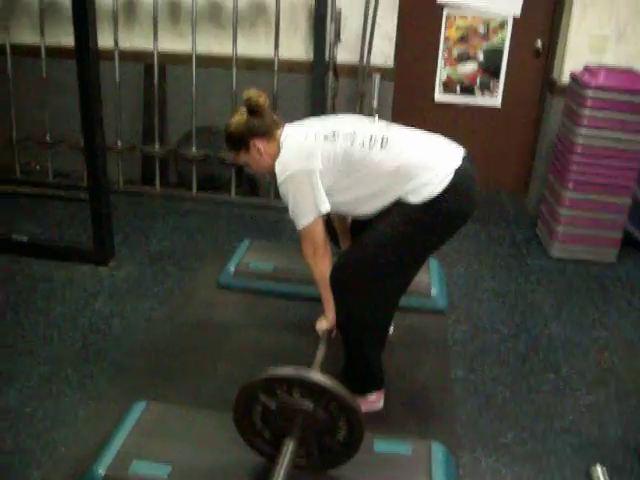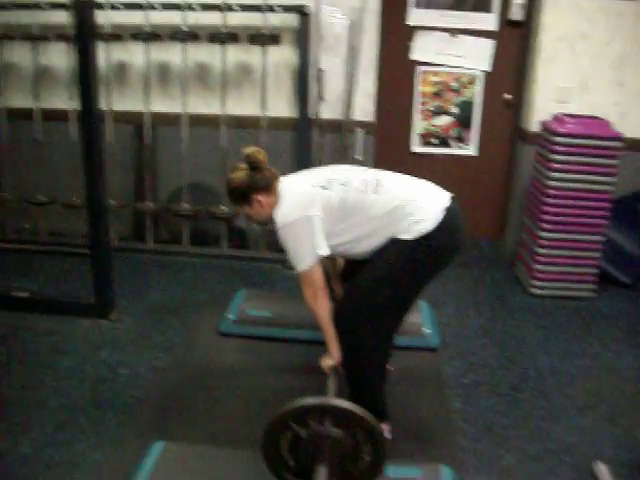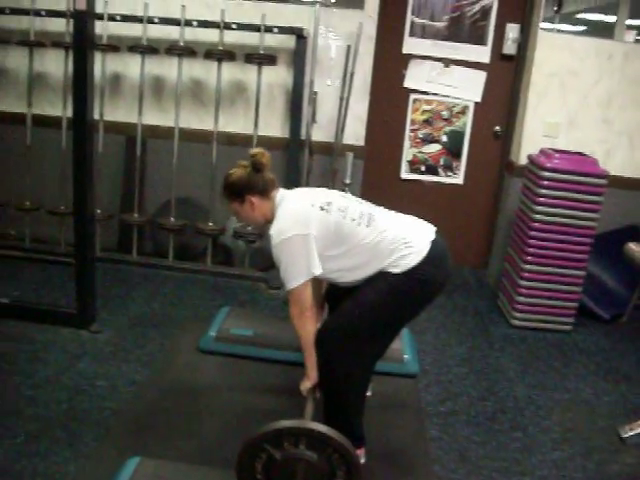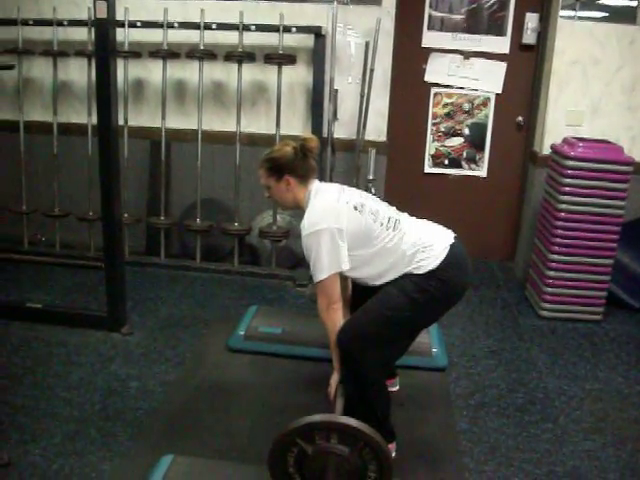
dt=1s
person 1, frame 1
left shoulder: (292, 166)
right shoulder: (305, 136)
left elbow: (315, 248)
right elbow: (340, 190)
left wrist: (330, 313)
right wrist: (348, 248)
left hip: (439, 193)
right hip: (449, 165)
left knee: (351, 278)
right knee: (364, 241)
left ankle: (364, 388)
right ankle: (374, 317)
person 1, frame 2
left shoulder: (291, 214)
right shoulder: (300, 187)
left elbow: (314, 290)
right elbow: (329, 242)
left wrist: (334, 350)
right wrist: (340, 291)
left hip: (428, 231)
right hip: (433, 208)
left knee: (354, 315)
right knee: (355, 280)
left ankle: (370, 419)
right ankle: (372, 357)
person 1, frame 3
left shoulder: (287, 229)
right shoulder: (297, 202)
left elbow: (301, 309)
right elbow: (318, 269)
left wrist: (312, 372)
right wrist: (321, 318)
left hip: (417, 268)
right hip: (421, 242)
left knee: (335, 342)
right knee: (339, 300)
left ankle: (347, 444)
right ankle: (353, 378)
person 1, frame 4
left shoulder: (317, 221)
right shoulder: (329, 195)
left elbow: (330, 302)
right elbow: (343, 276)
left wrist: (339, 365)
right wrist: (348, 319)
left hip: (439, 273)
right hip: (439, 249)
left knee: (356, 341)
right knee: (361, 297)
left ankle: (377, 439)
right ankle: (382, 373)
